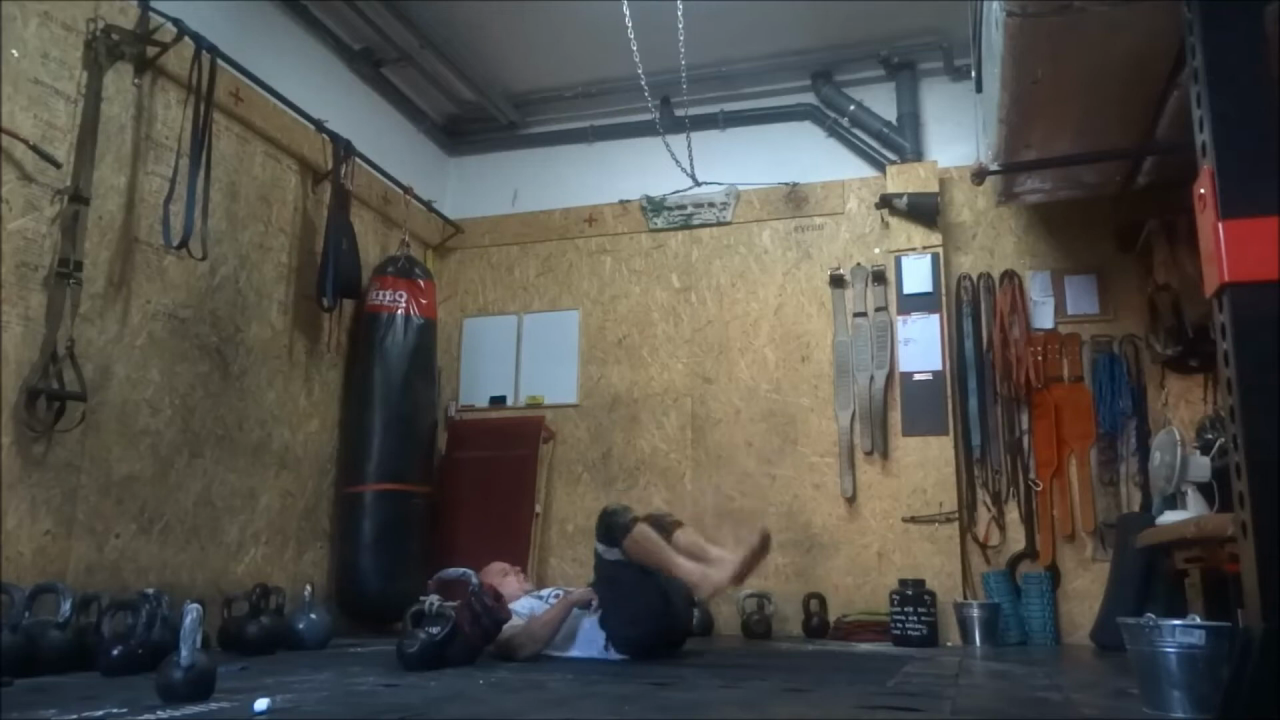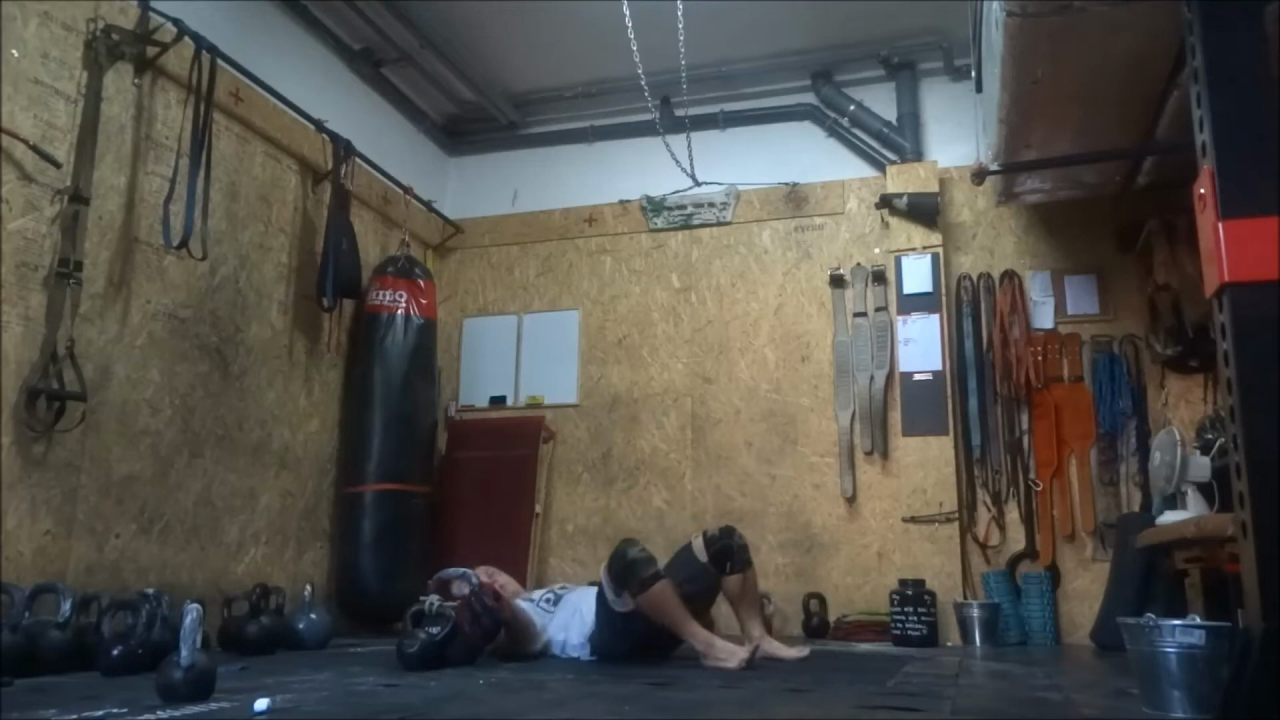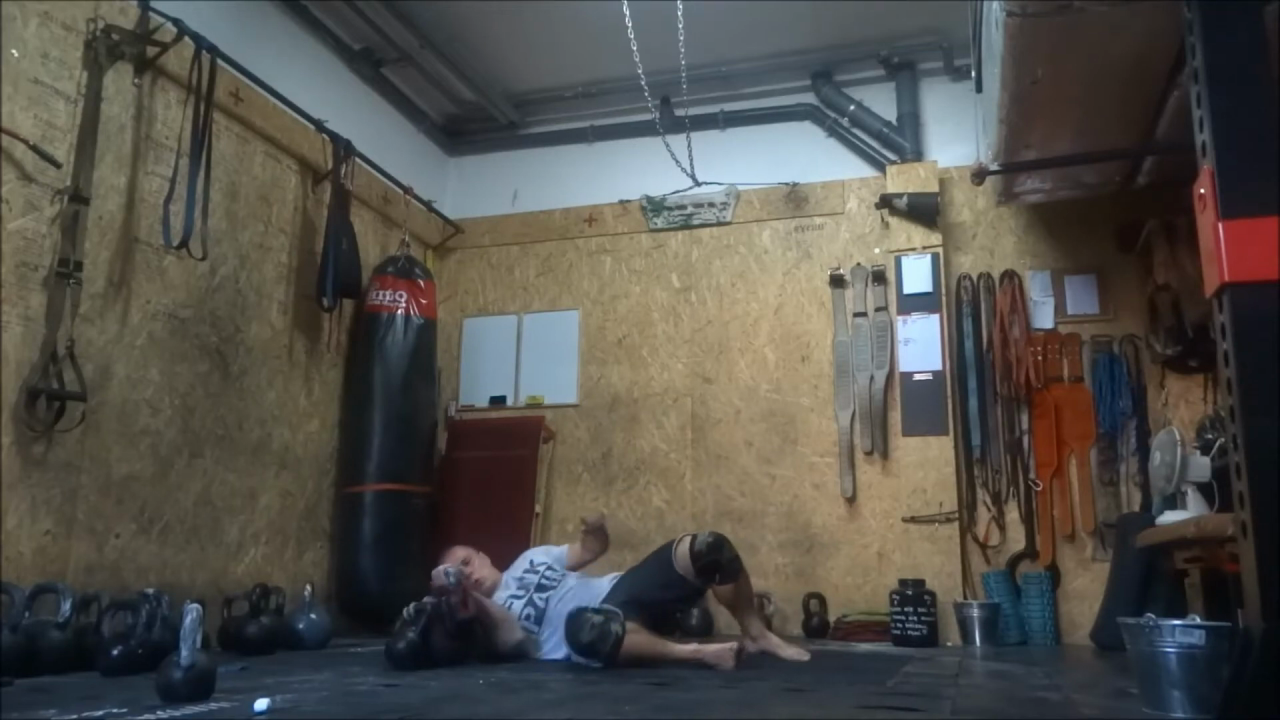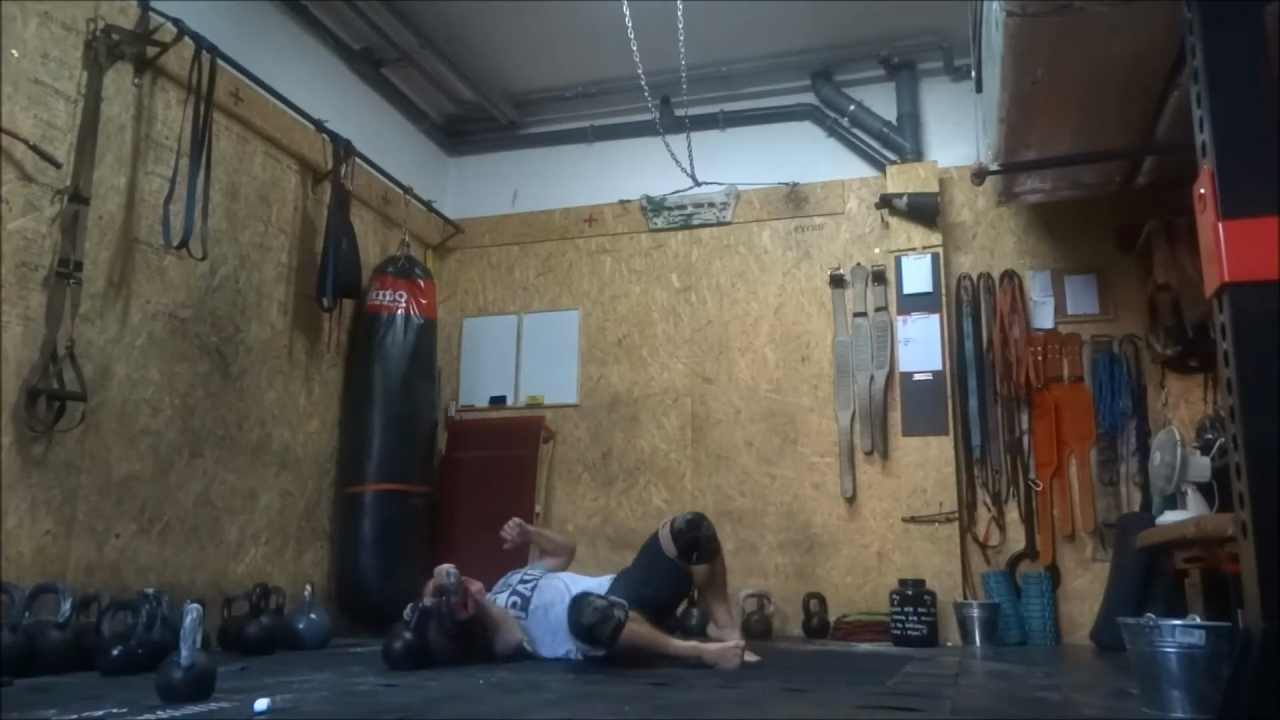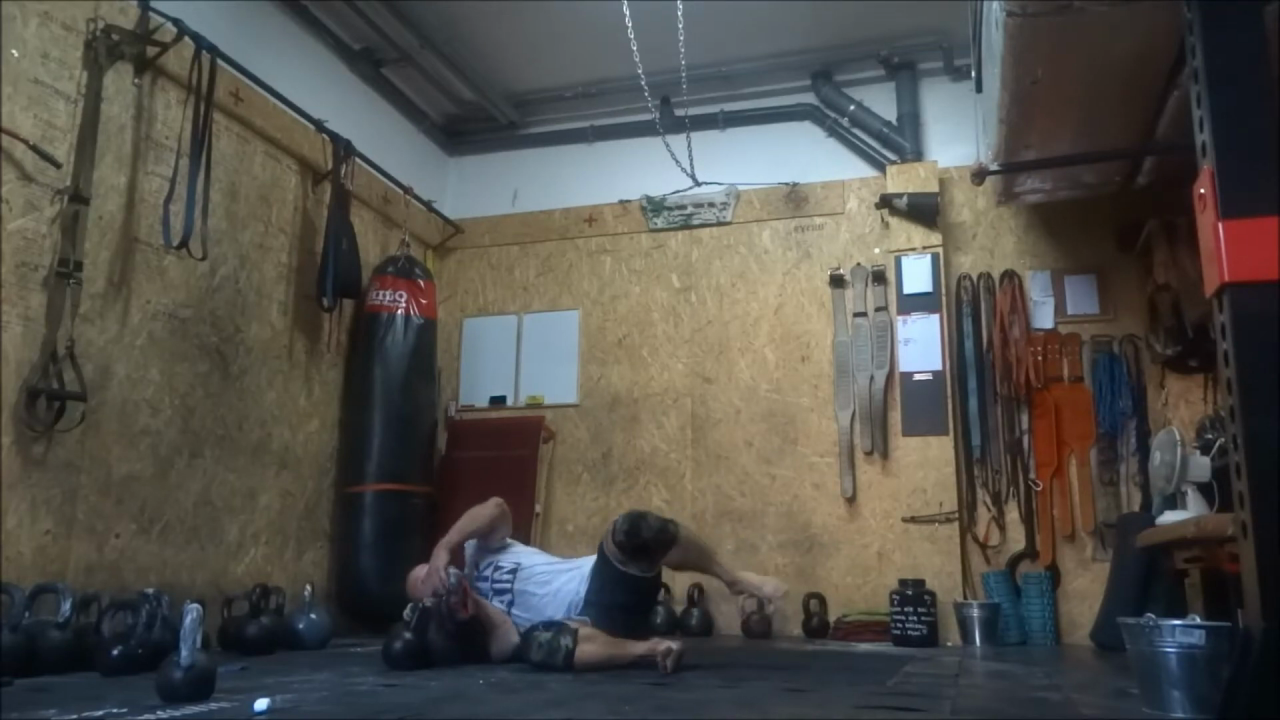
dt=1s
person 1, frame 1
left shoulder: (545, 597)
right shoulder: (507, 616)
right elbow: (519, 647)
right wrist: (569, 600)
right hip: (627, 633)
left knee: (656, 522)
right knee: (614, 518)
left ankle: (724, 562)
right ankle: (700, 578)
person 1, frame 2
left shoulder: (553, 593)
right shoulder: (513, 619)
right elbow: (524, 637)
left hip: (650, 622)
right hip: (614, 637)
left knee: (722, 541)
right knee: (627, 554)
left ankle: (757, 638)
right ankle: (709, 647)
person 1, frame 3
left shoulder: (530, 560)
right shoulder: (492, 610)
left elbow: (594, 550)
right elbow: (516, 642)
left wrist: (596, 530)
right wrist: (464, 598)
left hip: (623, 590)
right hip: (603, 622)
left knee: (707, 548)
right knee: (584, 629)
left ankle: (756, 635)
right ankle: (696, 653)
person 1, frame 4
left shoulder: (513, 579)
right shoulder: (487, 615)
left elbow: (565, 550)
right elbow: (509, 640)
left wrist: (527, 534)
right wrist: (464, 597)
left hip: (622, 592)
right hip: (599, 638)
left knee: (691, 529)
right knee: (587, 610)
left ankle: (723, 627)
right ankle: (701, 651)
person 1, frame 5
left shoulder: (478, 555)
right shoulder: (466, 608)
left elbow: (497, 509)
right elbow: (508, 645)
left wrist: (442, 546)
right wrist: (470, 601)
left hip: (602, 581)
right hip: (591, 620)
left knee: (635, 529)
right knee: (541, 641)
left ankle: (736, 579)
right ankle: (650, 648)
